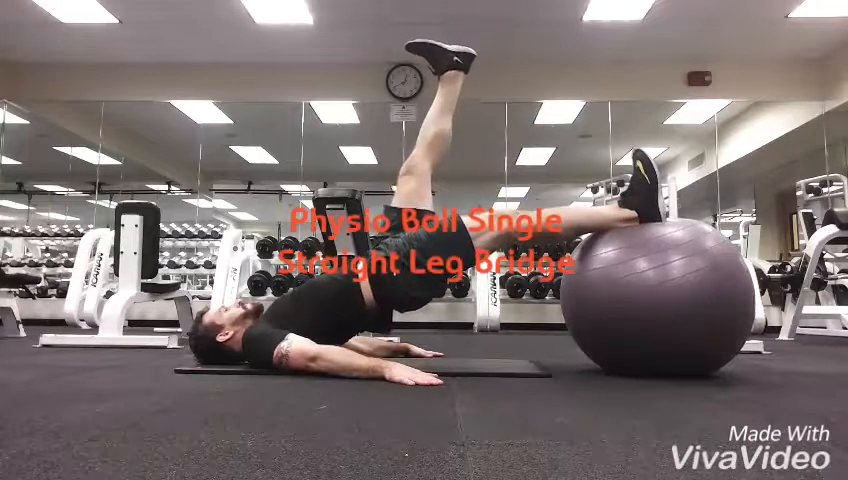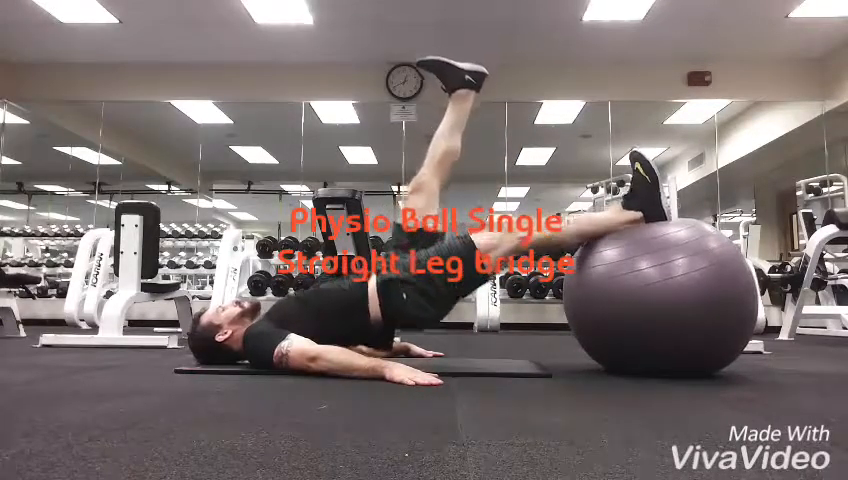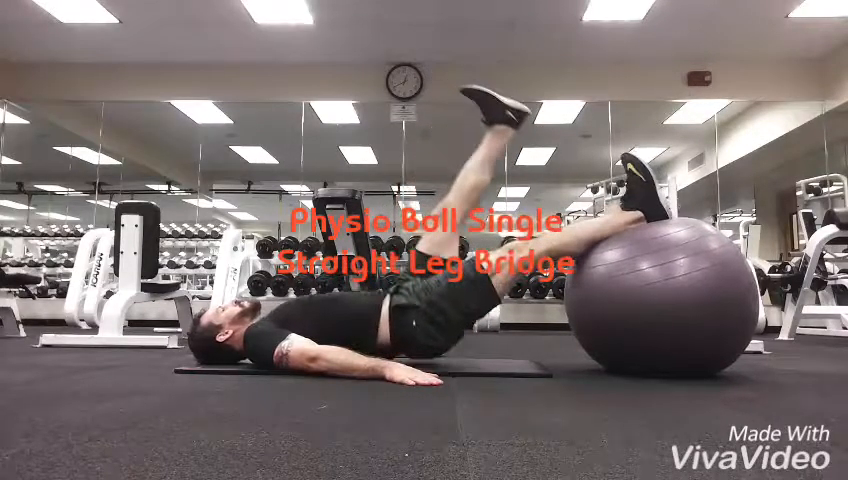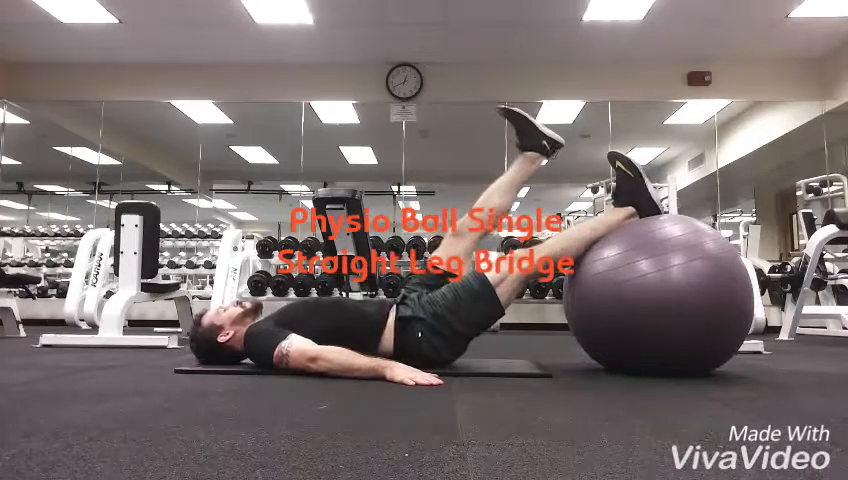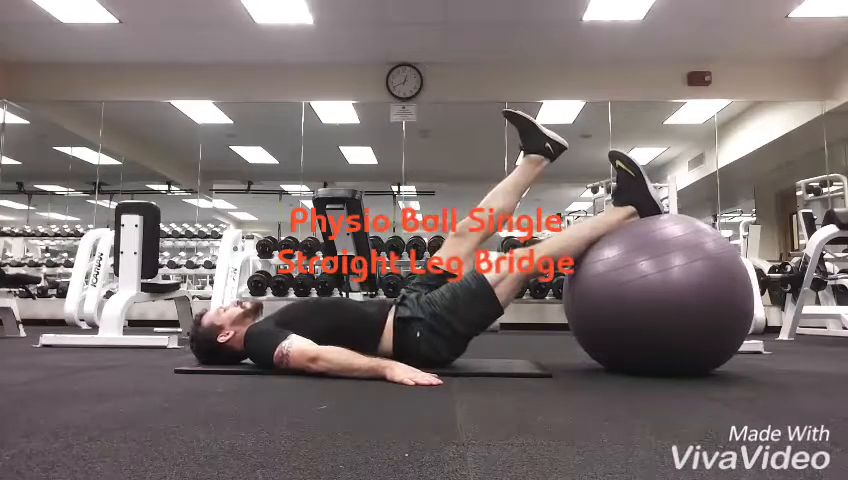
dt=0.3s
person 1, frame 1
left shoulder: (269, 326)
right shoulder: (259, 340)
left elbow: (339, 339)
right elbow: (312, 356)
right wrist: (387, 368)
left hip: (388, 263)
right hip: (397, 273)
left knee: (415, 171)
right knee: (509, 223)
left ankle: (451, 75)
right ankle: (630, 212)
person 1, frame 2
left shoulder: (270, 324)
right shoulder: (258, 341)
right elbow: (313, 357)
right wrist: (386, 367)
left hip: (393, 284)
right hip: (404, 296)
left knee: (424, 187)
right knee: (513, 237)
left ankle: (461, 95)
right ankle: (636, 213)
person 1, frame 3
left shoulder: (271, 324)
right shoulder: (259, 339)
right elbow: (314, 355)
right wrist: (387, 367)
left hip: (404, 301)
right hip: (416, 320)
left knee: (448, 214)
right knee: (522, 250)
left ankle: (499, 127)
right ankle: (634, 214)
person 1, frame 4
left shoulder: (274, 325)
right shoulder: (260, 340)
right elbow: (315, 358)
right wrist: (388, 366)
left hip: (408, 310)
right hip: (421, 333)
left knee: (464, 232)
right knee: (522, 260)
left ankle: (532, 153)
right ankle: (629, 211)
person 1, frame 5
left shoulder: (274, 326)
right shoulder: (261, 339)
right elbow: (315, 358)
right wrist: (388, 366)
left hip: (407, 309)
right hip: (420, 331)
left knee: (465, 234)
right knee: (521, 259)
left ankle: (536, 156)
right ankle: (629, 210)
